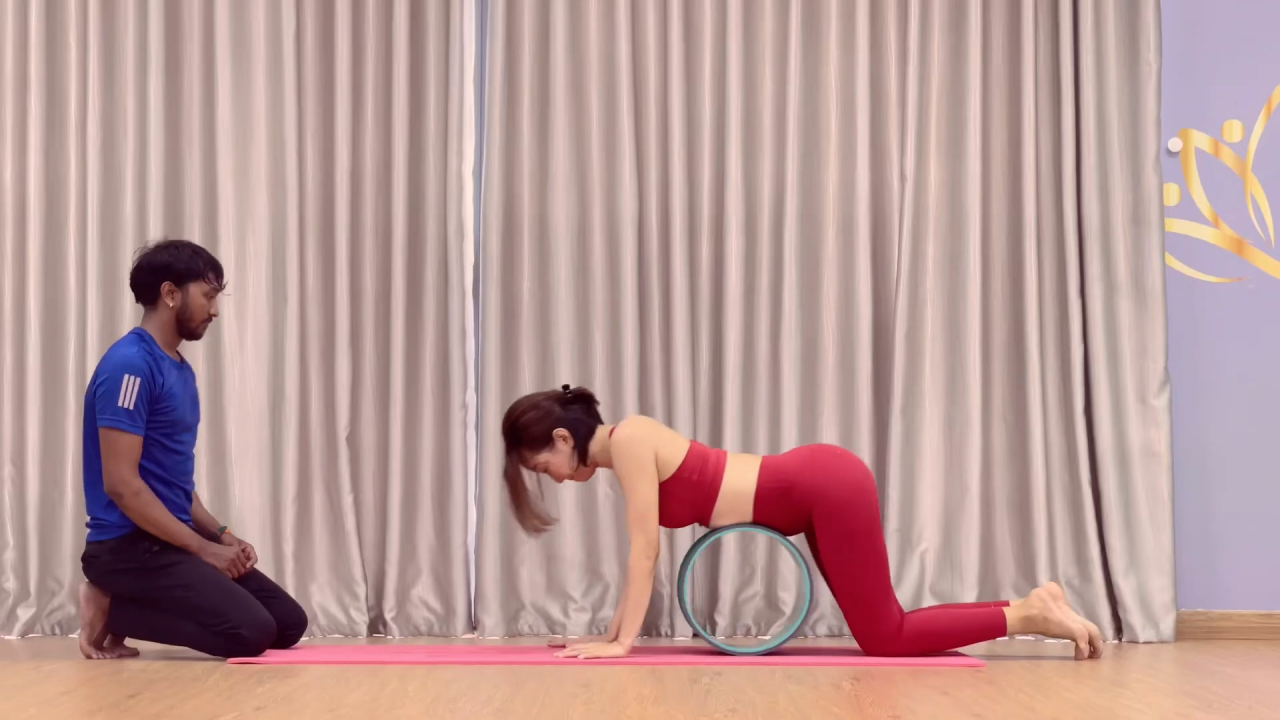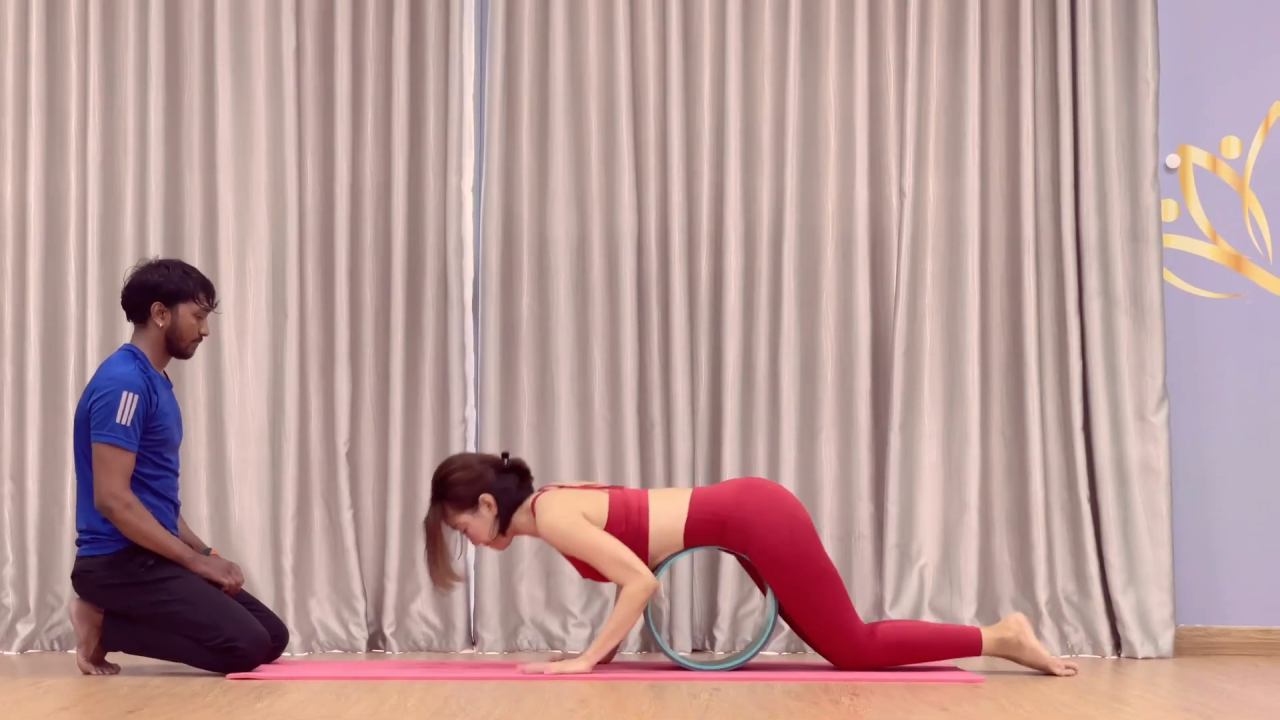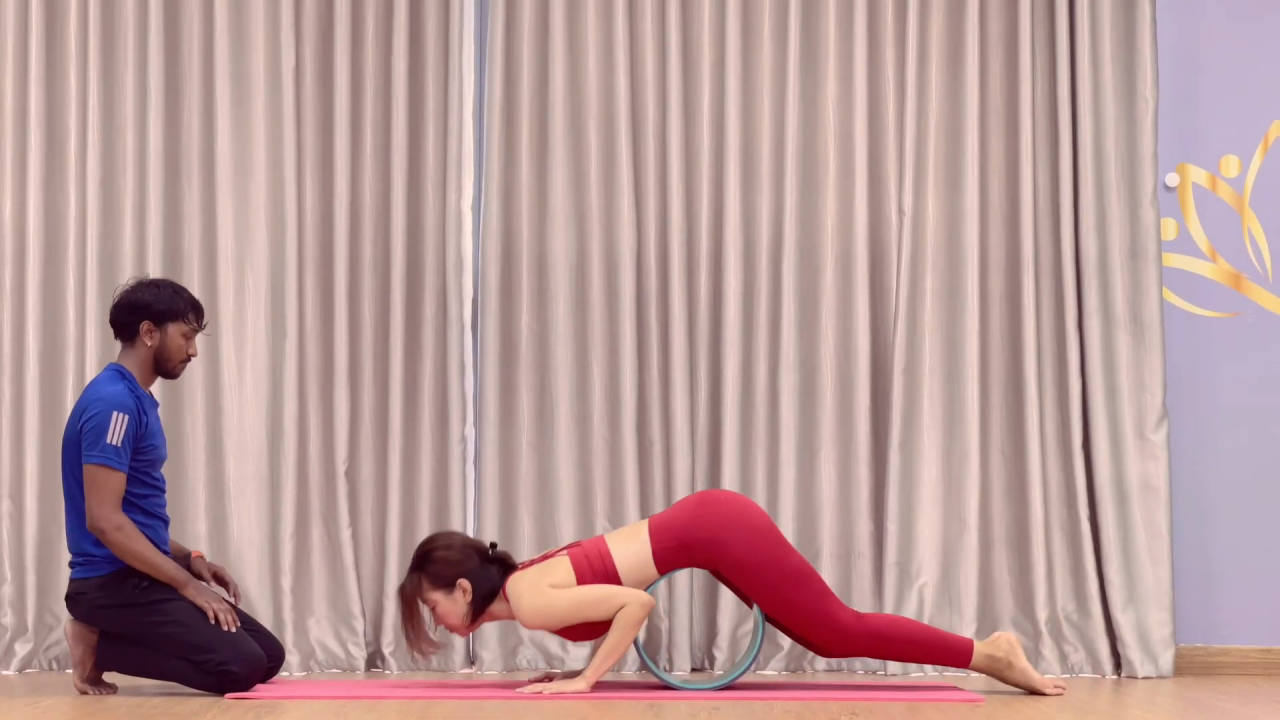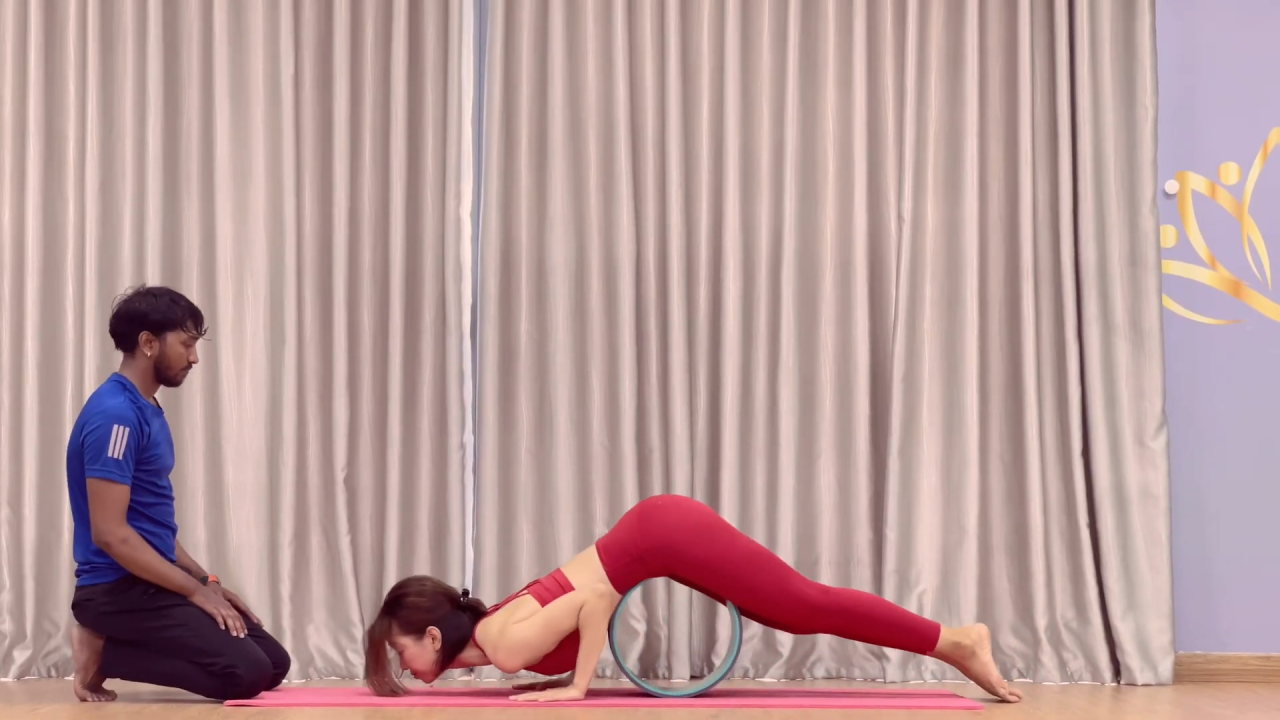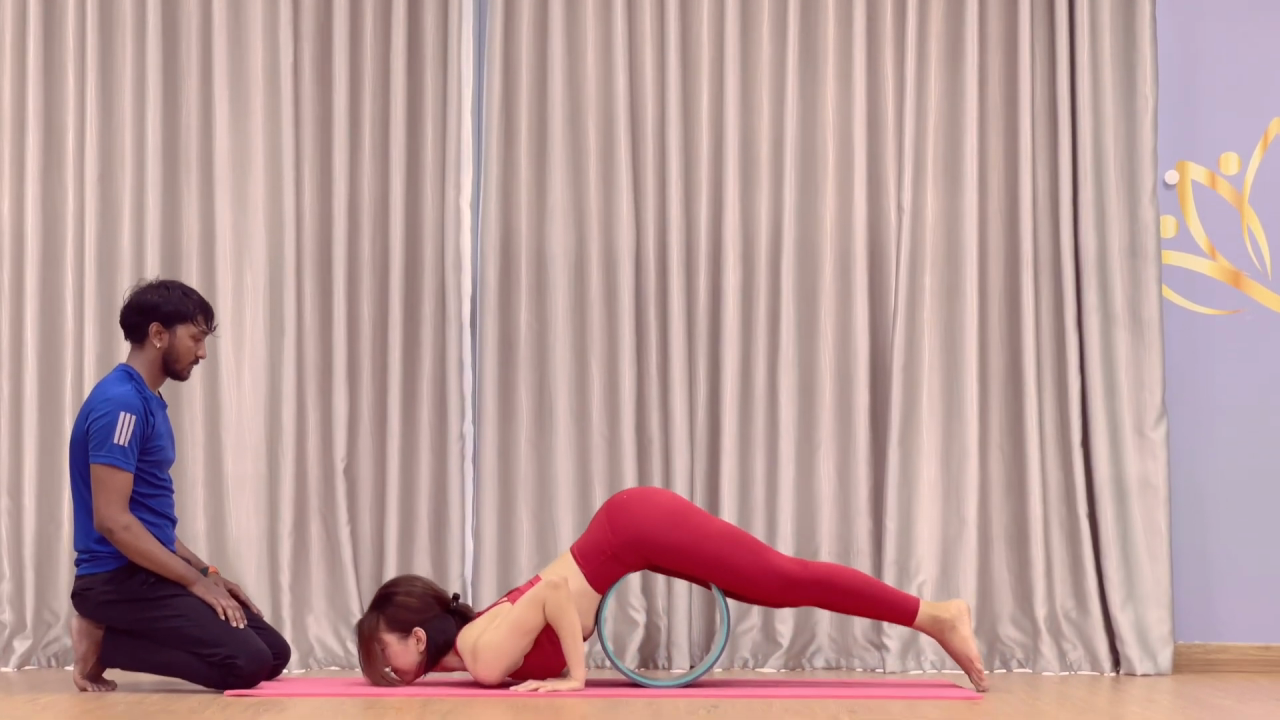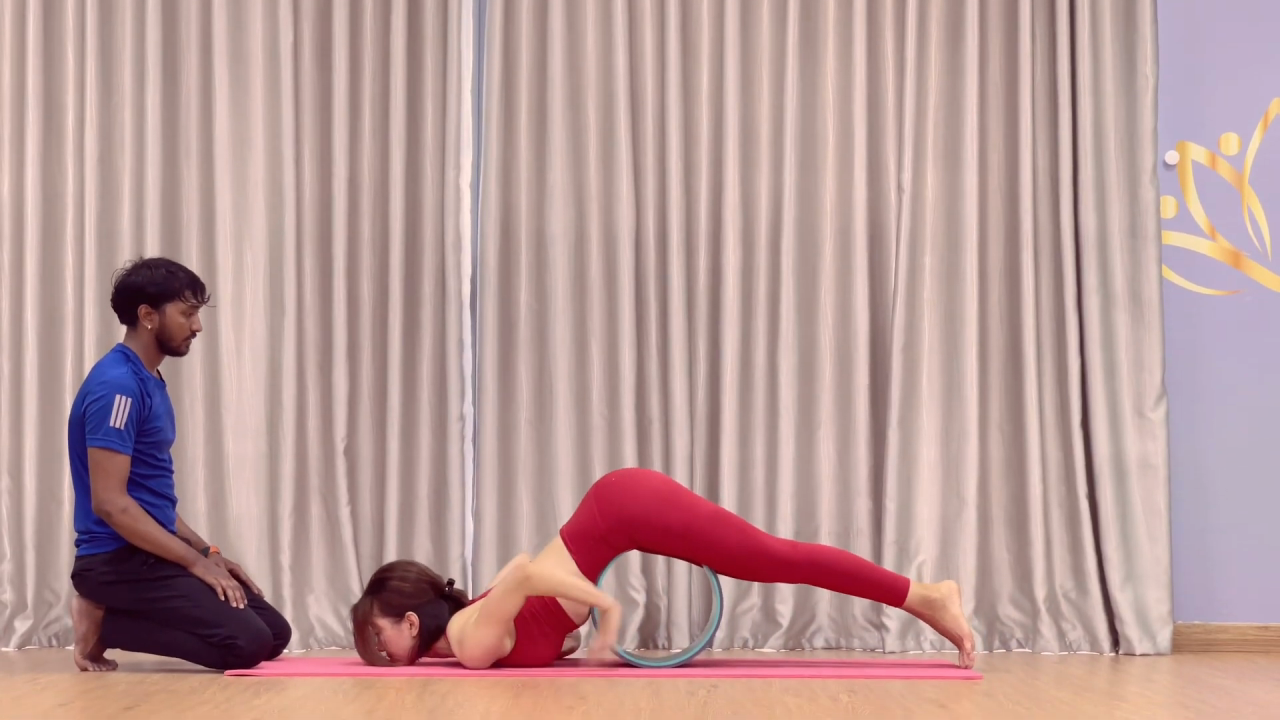
dt=0.7s
person 1, frame 1
left shoulder: (626, 440)
right shoulder: (626, 448)
left elbow: (646, 548)
right elbow: (647, 547)
left wrist: (623, 641)
right wrist: (616, 632)
left hip: (828, 487)
right hip: (819, 485)
left knee: (887, 640)
right knee: (886, 632)
left ankle: (1033, 615)
right ankle: (1031, 607)
person 1, frame 2
left shoulder: (551, 517)
right shoulder: (557, 502)
left elbow: (640, 581)
right elbow: (628, 566)
left wrist: (589, 657)
right wrist: (601, 651)
left hip: (757, 522)
right hip: (752, 510)
left knee: (856, 649)
right knee: (849, 646)
left ankle: (1000, 638)
right ankle: (995, 636)
person 1, frame 3
left shoulder: (529, 604)
right shoulder: (525, 582)
left elbow: (635, 604)
left wrist: (585, 679)
right wrist: (586, 670)
left hip: (719, 531)
right hip: (712, 523)
left knee: (841, 631)
right knee: (827, 638)
left ankle: (988, 654)
right ankle: (984, 652)
person 1, frame 4
left shoulder: (507, 646)
right shoulder: (494, 627)
left elbow: (592, 602)
left wrist: (578, 686)
right wrist: (563, 676)
left hip: (666, 535)
right hip: (661, 530)
left knee: (810, 605)
right knee: (802, 610)
left ankle: (955, 641)
right ankle: (952, 641)
person 1, frame 5
left shoulder: (487, 657)
right shoulder: (471, 641)
left elbow: (556, 587)
left wrist: (574, 675)
right wrist: (560, 664)
left hip: (639, 528)
right hip: (632, 527)
left knee: (788, 580)
right knee: (779, 588)
left ankle: (935, 616)
right ankle: (934, 617)
person 1, frame 6
left shoulder: (472, 646)
right shoulder: (463, 629)
left elbow: (520, 570)
left wrist: (605, 609)
right wrist: (570, 630)
left hip: (626, 507)
right hip: (624, 504)
left knee: (776, 558)
right knee: (770, 559)
left ankle: (924, 596)
right ankle: (921, 596)
person 2, frame 1
left shoulder: (180, 370)
right shoulder: (129, 365)
right elbow: (121, 484)
left wrist: (220, 535)
right wrist: (203, 548)
left hip: (164, 539)
right hip: (129, 546)
left knee: (289, 623)
right knee: (251, 633)
left ankle: (123, 605)
right ankle: (112, 609)
person 2, frame 2
left shoulder: (156, 384)
right shoulder: (124, 382)
right elbow: (112, 499)
left wrist: (205, 553)
right wrist: (196, 560)
left hip: (149, 556)
right hip: (120, 562)
left knee: (273, 637)
right knee: (246, 646)
left ankle: (112, 619)
right ankle: (103, 625)
person 2, frame 3
left shoulder: (138, 400)
right shoulder: (113, 401)
right elbow: (104, 520)
left wrist: (190, 560)
right wrist: (187, 583)
left hip: (138, 575)
right hip: (113, 582)
left knee: (268, 656)
right knee: (240, 667)
left ankle: (107, 640)
right ankle: (99, 646)
person 2, frame 4
left shoulder: (149, 411)
right shoulder: (115, 414)
right elbow: (110, 534)
left wrist: (208, 581)
right wrist: (196, 590)
left hip: (149, 582)
right hip: (120, 589)
left knee: (274, 663)
right knee: (246, 672)
left ankle: (109, 646)
right ankle: (103, 654)
person 2, frame 5
left shoulder: (148, 401)
right shoulder: (121, 402)
right elbow: (112, 520)
left wrist: (206, 572)
right wrist: (196, 580)
left hip: (147, 572)
right hip: (119, 578)
left knee: (273, 653)
right knee: (246, 662)
left ankle: (110, 635)
right ankle: (101, 643)
person 2, frame 6
left shoulder: (149, 382)
right shoulder: (117, 385)
right elbow: (110, 503)
left wrist: (207, 552)
right wrist: (196, 561)
left hip: (149, 553)
right hip: (120, 559)
left knee: (274, 633)
right knee: (247, 643)
left ankle: (108, 616)
right ankle: (102, 623)
